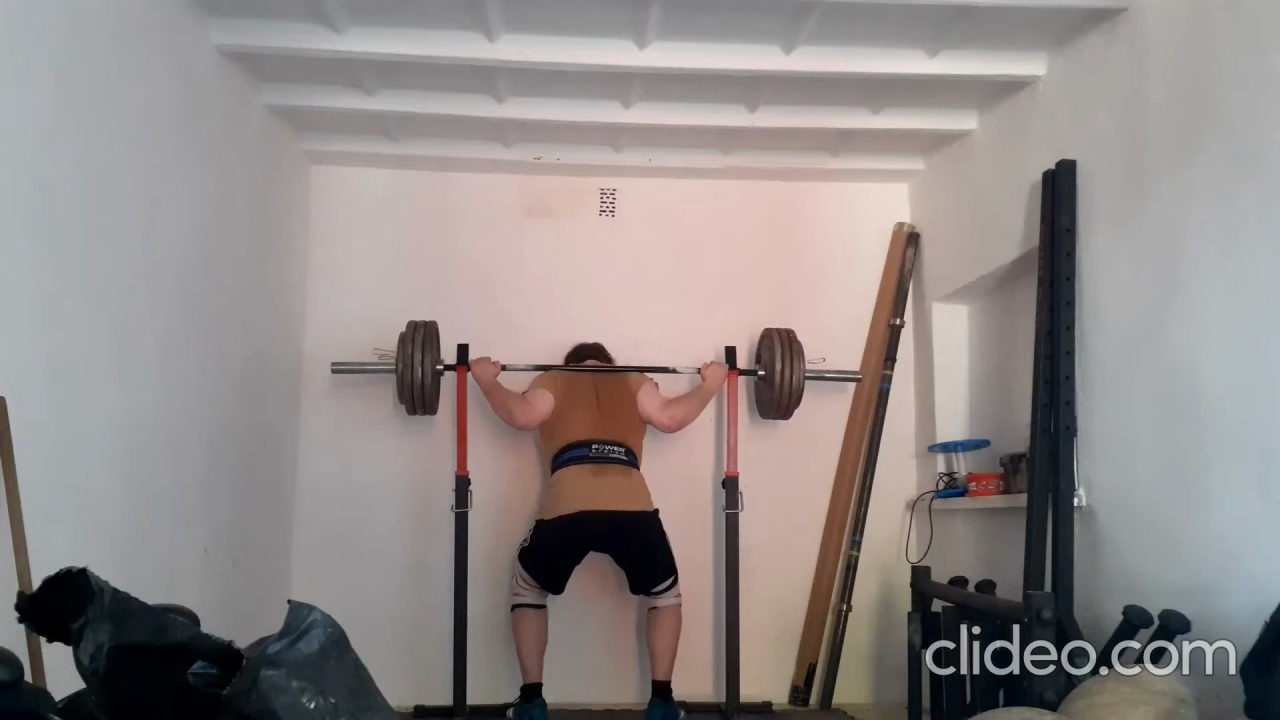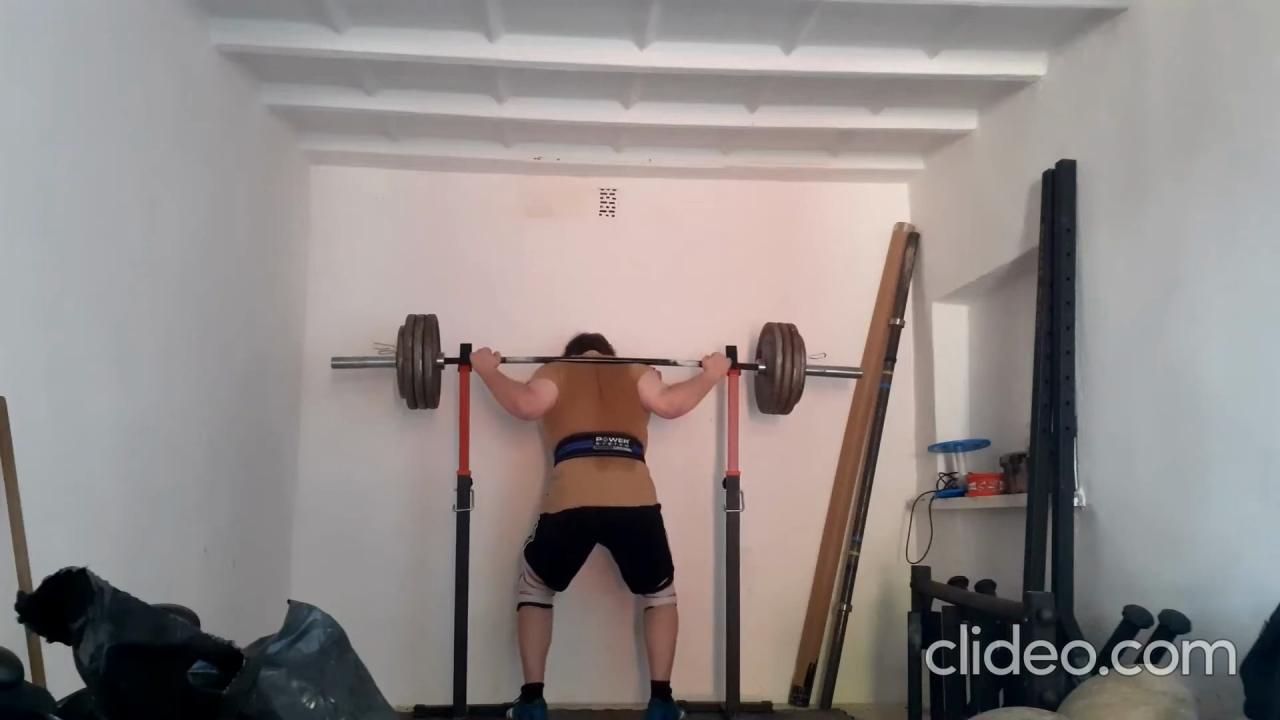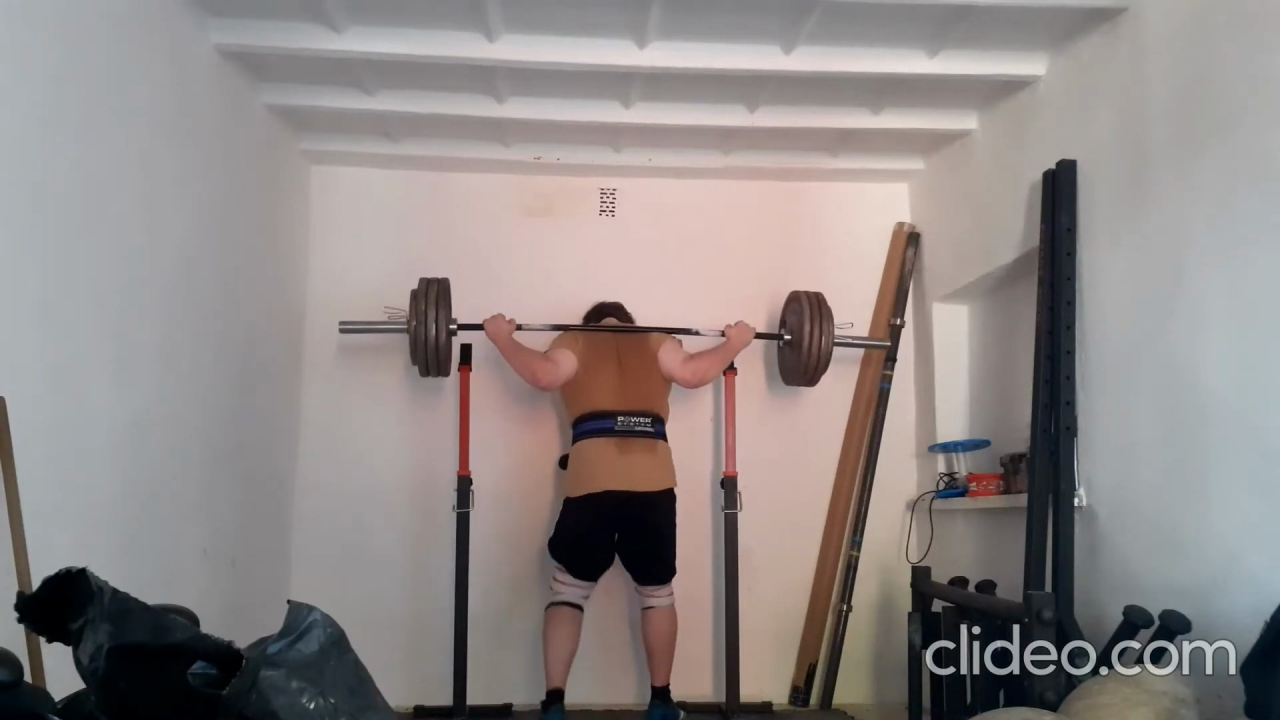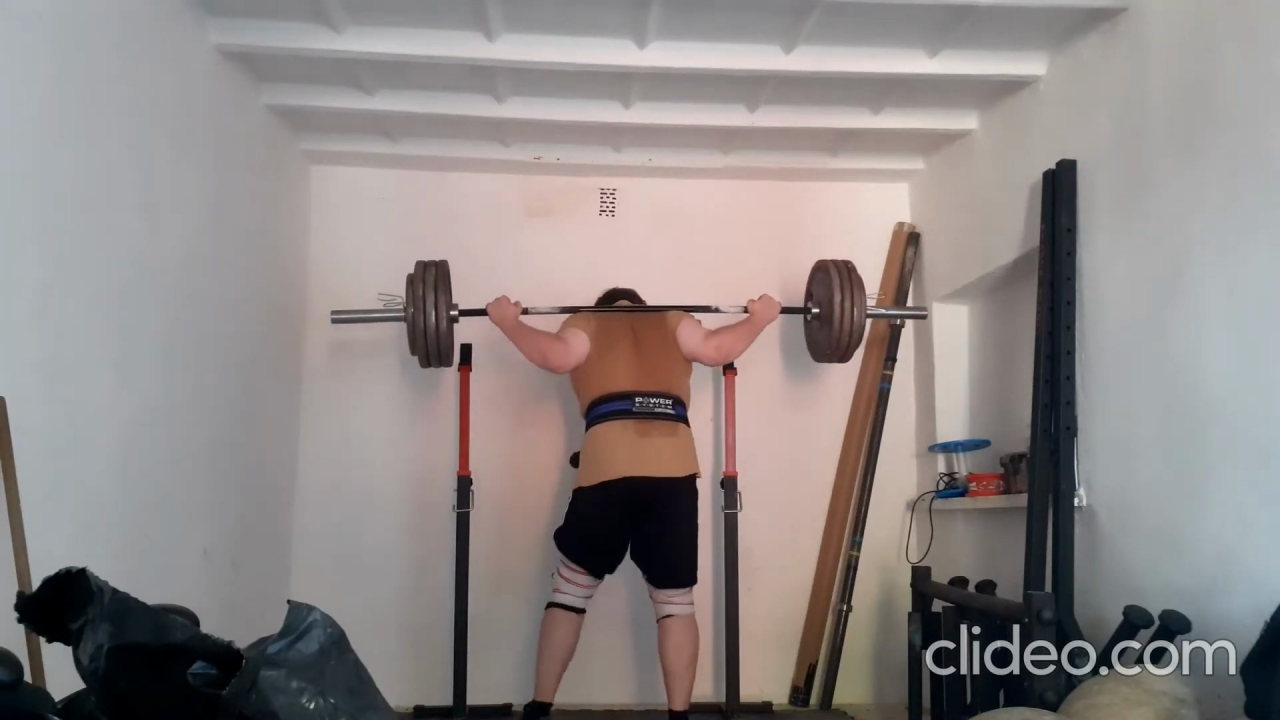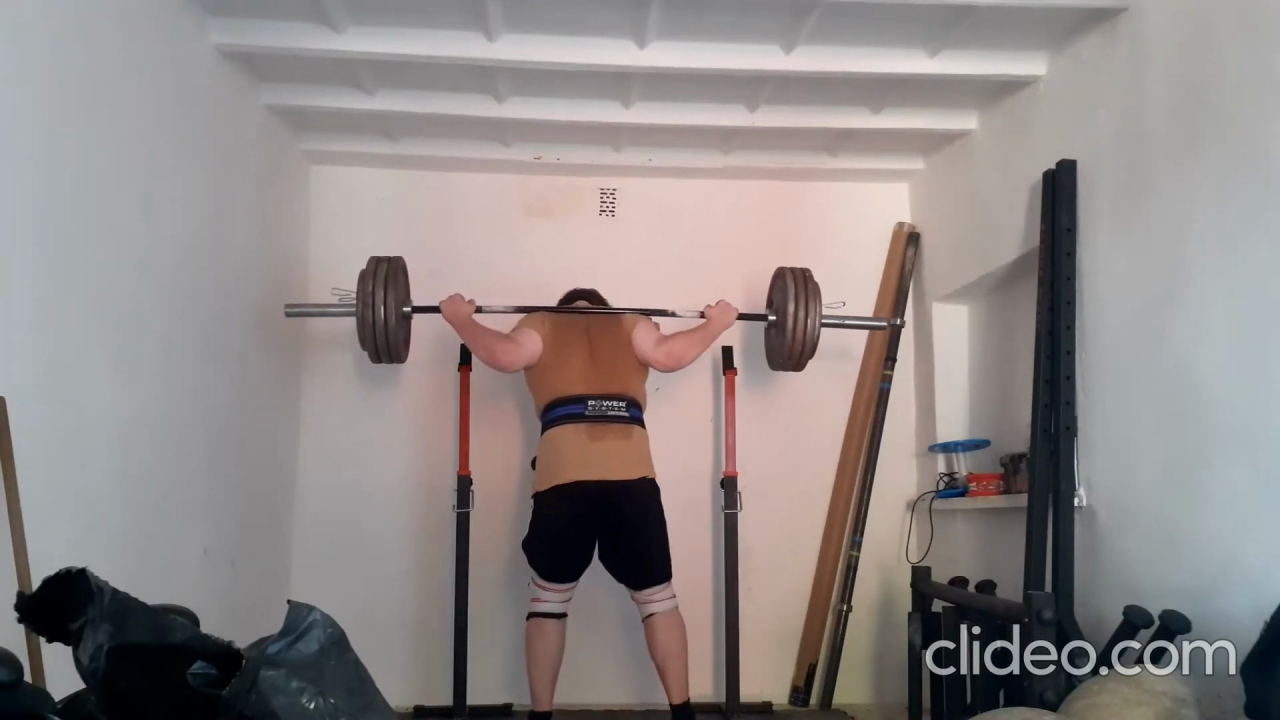
dt=1s
person 1, frame 1
left shoulder: (553, 381)
right shoulder: (633, 381)
left elbow: (521, 416)
right elbow: (670, 418)
left wrist: (486, 379)
right wrist: (710, 384)
left hip: (567, 507)
right hip: (632, 507)
left knee: (527, 591)
right knee: (665, 595)
person 1, frame 2
left shoulder: (555, 371)
right shoulder: (636, 372)
left elbow: (525, 405)
right elbow: (670, 403)
left wrist: (487, 370)
right wrist: (712, 374)
left hip: (571, 499)
right hip: (635, 500)
left knee: (534, 590)
right knee: (659, 595)
person 1, frame 3
left shoulder: (574, 341)
right shoulder: (656, 342)
left elbow: (543, 375)
right elbow: (693, 373)
left wrist: (502, 338)
right wrist: (735, 343)
left hip: (591, 481)
right hip: (653, 482)
left knee: (568, 591)
right knee: (657, 594)
person 1, frame 4
left shoulder: (585, 323)
right shoulder: (672, 322)
left elbow: (556, 357)
right elbow: (715, 350)
left wrist: (507, 320)
right wrist: (760, 317)
left hip: (607, 471)
right hip: (673, 473)
left knee: (570, 591)
right knee: (675, 602)
person 1, frame 5
left shoulder: (541, 324)
right shoulder: (631, 324)
left elbow: (505, 355)
right elbow: (668, 355)
left wrist: (460, 318)
right wrist: (717, 323)
left hip: (564, 477)
right hip: (631, 477)
left knee: (549, 602)
right knee: (658, 601)
